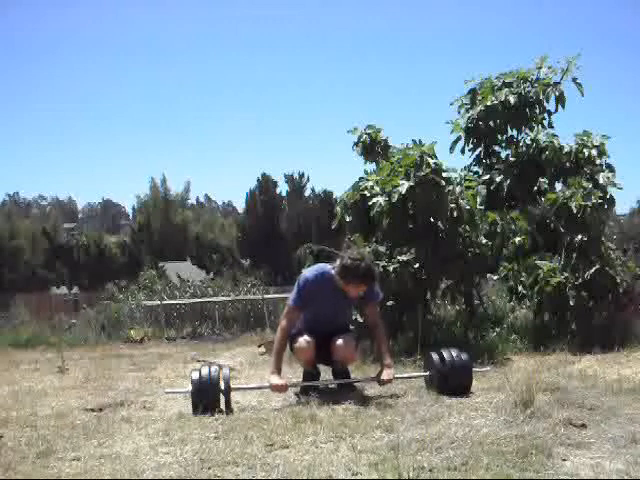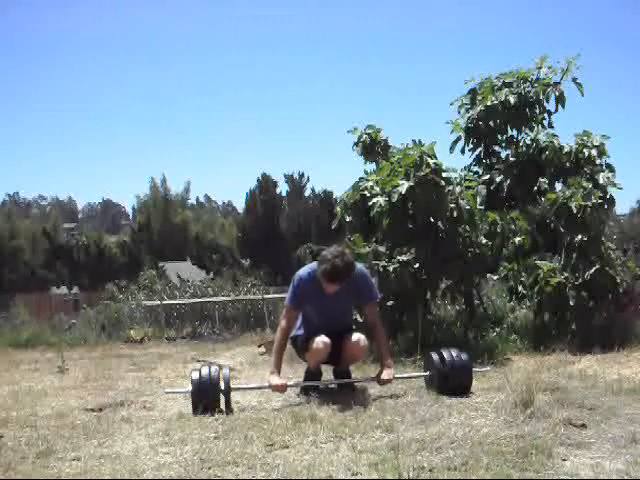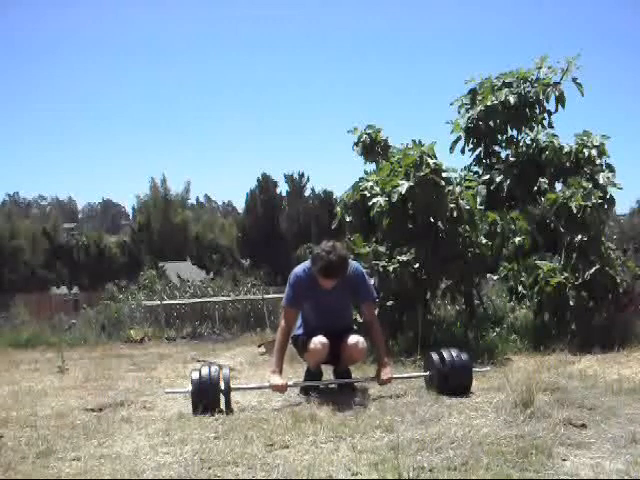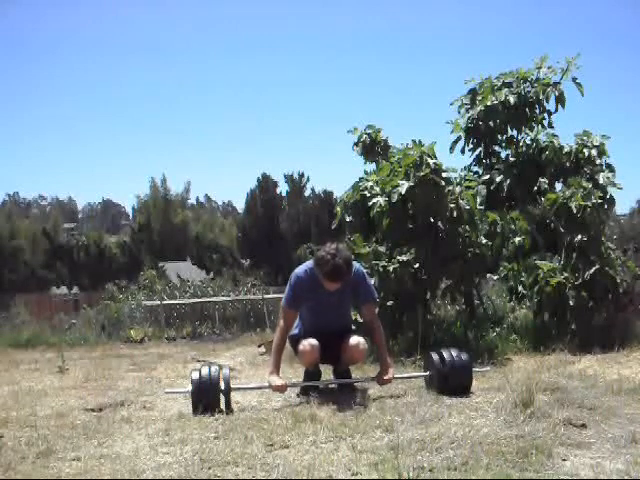
dt=0.4s
person 1, frame 1
left shoulder: (363, 282)
right shoulder: (312, 278)
left elbow: (374, 322)
right elbow: (286, 322)
left wrist: (387, 364)
right wrist: (275, 373)
left hip: (338, 334)
right hip: (307, 334)
left knee: (345, 348)
right knee: (303, 346)
left ankle: (340, 371)
right ankle: (310, 374)
person 1, frame 2
left shoulder: (360, 275)
right shoulder: (305, 276)
left elbow: (374, 321)
right elbow: (285, 323)
left wrist: (387, 364)
right wrist: (274, 373)
left hip: (342, 335)
right hip: (309, 336)
left knee: (360, 344)
right knee: (321, 346)
left ankle: (342, 371)
right ankle: (312, 374)
person 1, frame 3
left shoulder: (355, 272)
right shoulder: (300, 275)
left elbow: (371, 319)
right elbow: (286, 323)
left wrist: (384, 364)
right wrist: (275, 372)
left hip: (342, 334)
right hip: (309, 335)
left knee: (358, 346)
right knee: (319, 346)
left ankle: (341, 371)
right ankle: (313, 373)
person 1, frame 4
left shoulder: (356, 273)
right shoulder: (301, 275)
left elbow: (371, 319)
right elbow: (284, 323)
left wrist: (386, 364)
right wrist: (274, 372)
left hip: (341, 335)
right hip: (308, 335)
left knee: (359, 348)
right knee: (308, 349)
left ankle: (341, 371)
right ankle: (312, 373)
